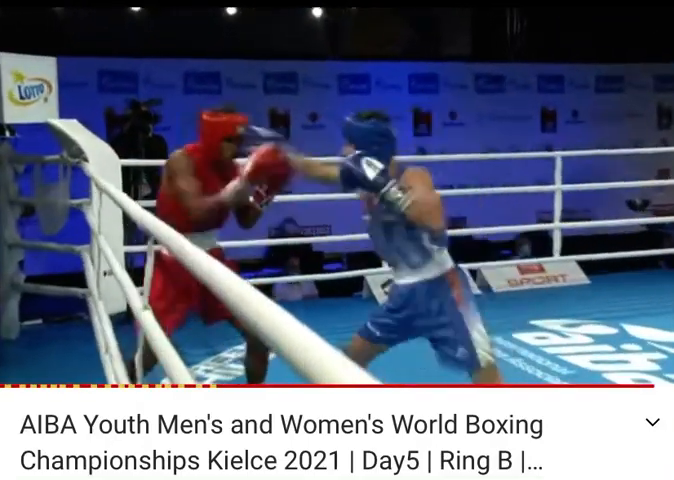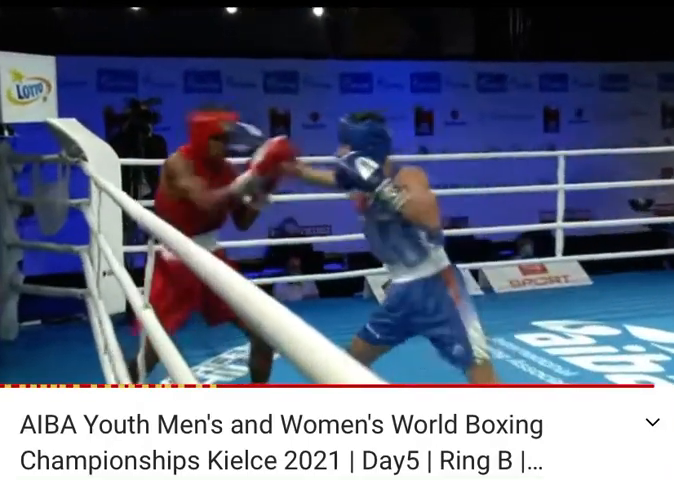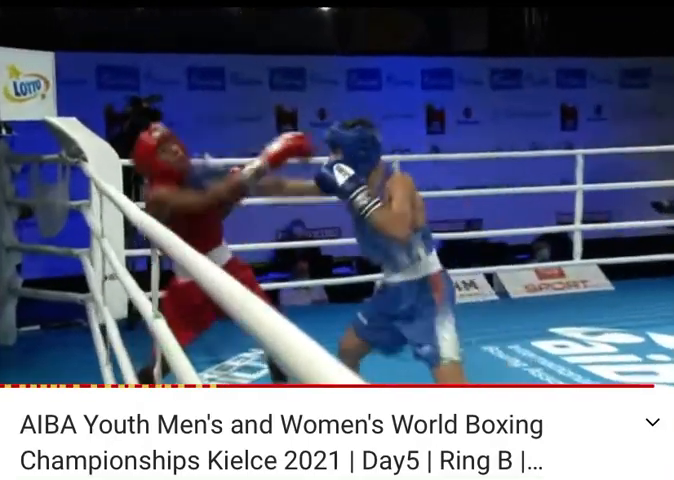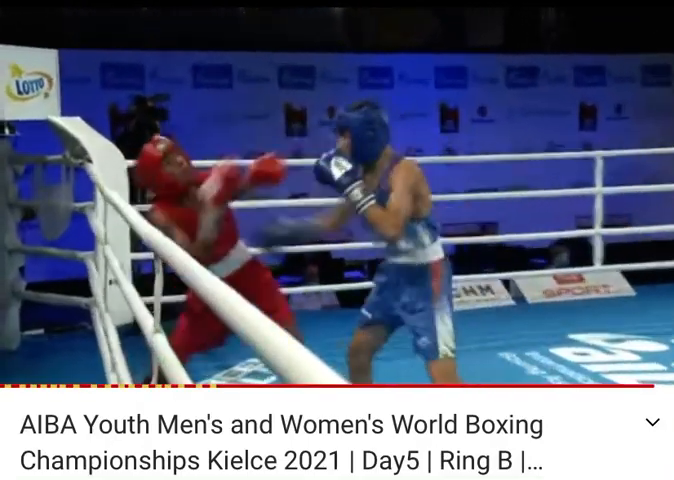
dt=0.1s
person 1, frame 1
left shoulder: (412, 177)
right shoulder: (369, 174)
left elbow: (434, 221)
right elbow: (316, 169)
left wrist: (384, 186)
left hip: (442, 291)
right hip: (405, 293)
left knee: (487, 382)
right knee: (352, 356)
person 1, frame 2
left shoulder: (407, 178)
right shoulder: (362, 177)
left elbow: (430, 219)
right elbow: (302, 172)
left wrist: (378, 185)
left hip: (439, 288)
right hip: (402, 292)
left knee: (484, 384)
right knee: (353, 359)
person 1, frame 3
left shoulder: (398, 183)
right shoulder: (343, 180)
left elbow: (400, 232)
right elbow: (292, 186)
left wrist: (355, 192)
left hip: (425, 288)
right hip: (393, 288)
left knee: (451, 386)
right knee: (348, 352)
person 1, frame 4
left shoulder: (405, 171)
right shoulder: (363, 169)
left elbow: (392, 229)
right elbow: (333, 222)
left wrist: (351, 185)
right wrist: (291, 229)
left hip: (426, 274)
right hip: (393, 271)
left knee: (443, 378)
right knee: (359, 349)
person 2, frame 1
left shoulder: (230, 168)
right shoulder: (182, 161)
left elbow: (246, 221)
right elbow: (198, 210)
left wrist: (266, 188)
right wrist: (244, 181)
left hip: (210, 259)
right hip: (174, 265)
left knee: (258, 332)
right knee: (153, 350)
person 2, frame 2
left shoulder: (221, 166)
right shoulder: (179, 163)
left elbow: (243, 222)
right elbow: (208, 203)
left wrist: (263, 185)
right wrist: (256, 170)
right hip: (176, 268)
right knee: (152, 352)
person 2, frame 3
left shoulder: (195, 176)
right shoulder: (159, 196)
left elbow: (218, 206)
right elbow: (212, 200)
right wrist: (265, 160)
left hip: (228, 271)
right hip: (193, 285)
right knee: (165, 361)
person 2, frame 4
left shoulder: (204, 181)
right shoulder: (161, 214)
right elbow: (198, 259)
left wrist: (258, 172)
right wrist: (211, 203)
left hip: (248, 272)
